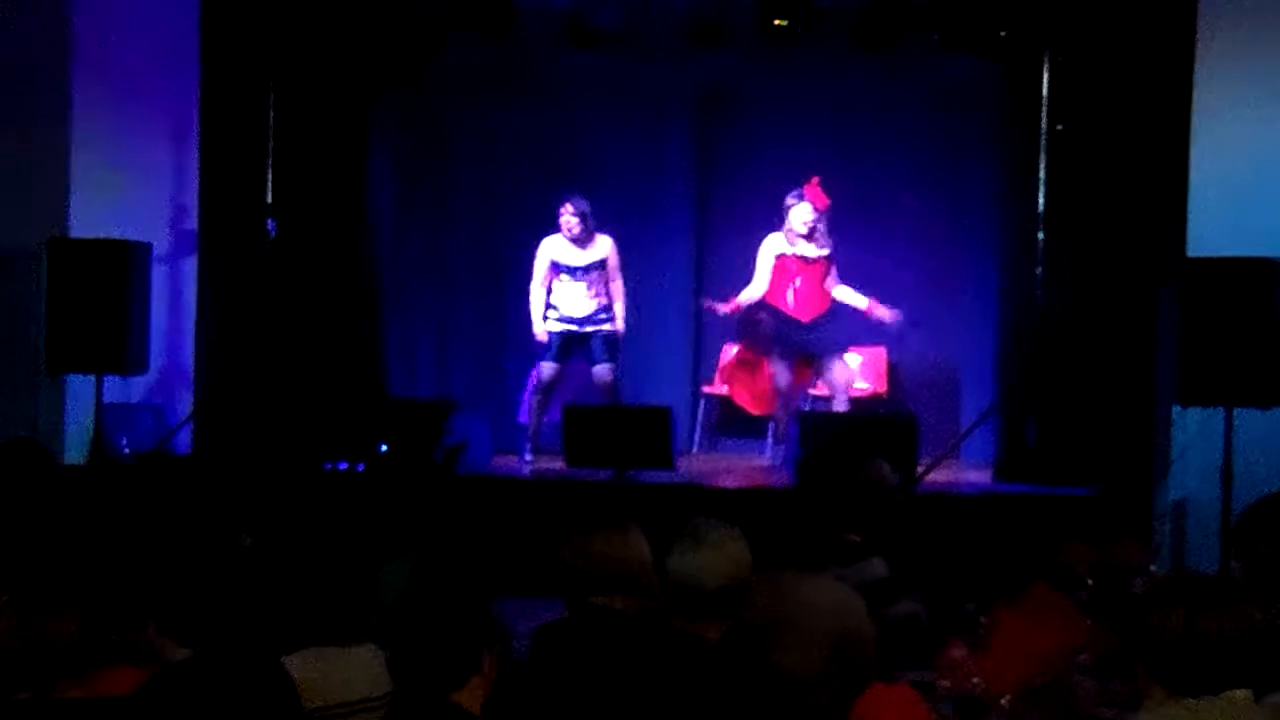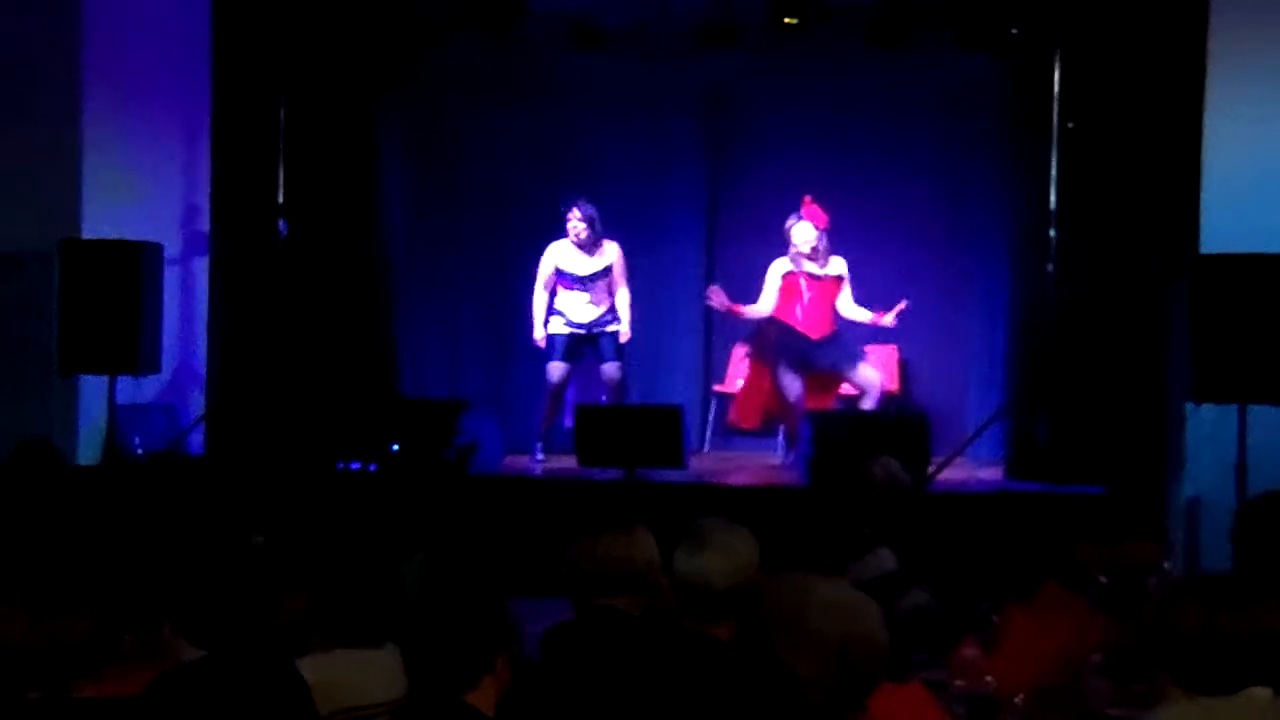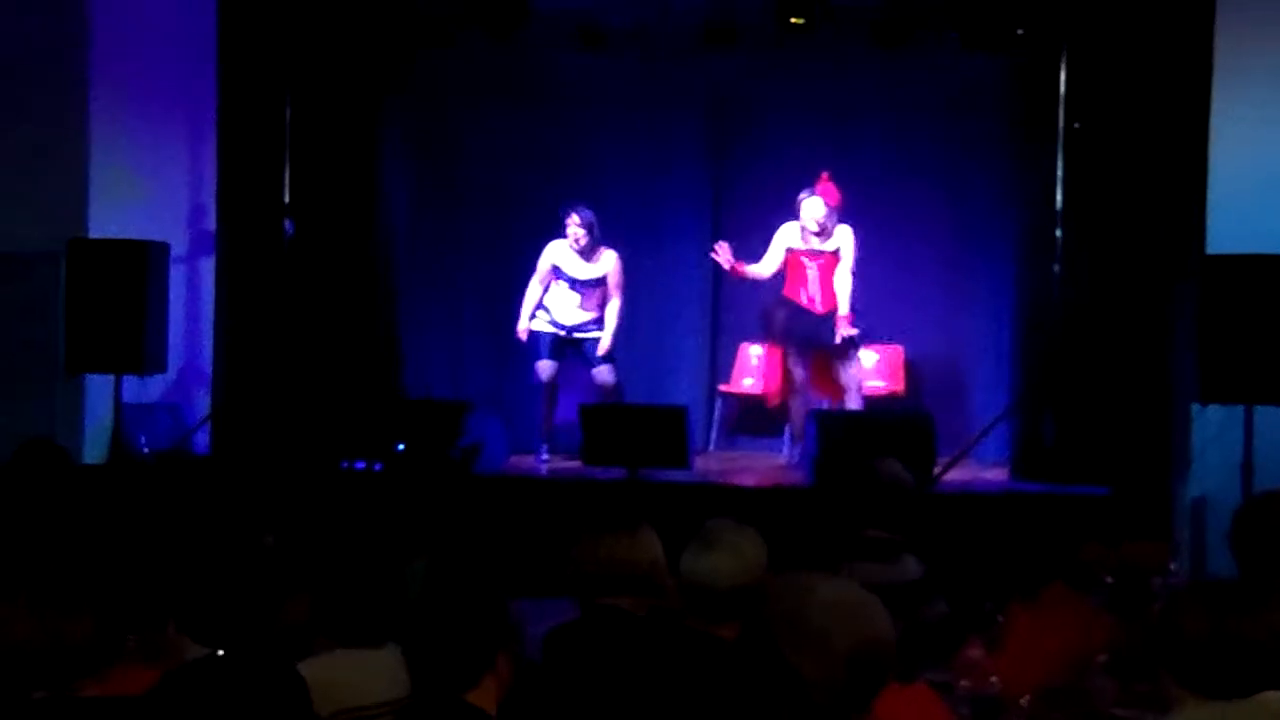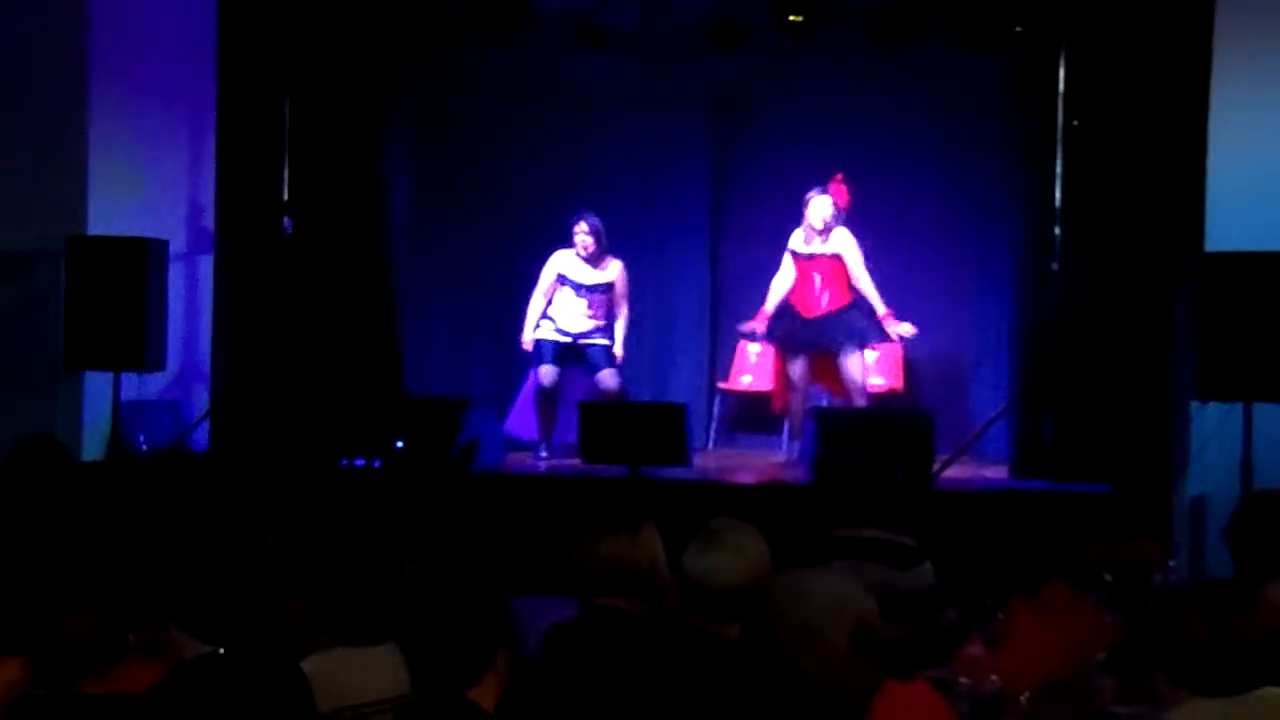
dt=0.4s
person 1, frame 1
left shoulder: (824, 245)
right shoulder: (773, 243)
left elbow: (834, 288)
right elbow: (758, 287)
left wrist: (871, 307)
right wrist: (732, 306)
left hip: (817, 326)
right hip: (778, 325)
left knee: (841, 387)
right knee: (784, 389)
person 1, frame 2
left shoulder: (838, 265)
right shoulder: (781, 266)
left elbow: (846, 307)
right elbow: (765, 308)
left wrist: (879, 319)
right wrist: (730, 307)
left hip: (826, 342)
right hip: (786, 341)
left knee: (874, 383)
right knee: (794, 400)
person 1, frame 3
left shoulder: (843, 234)
right shoulder: (788, 232)
left elbow: (843, 277)
right elbow: (766, 269)
left wrist: (843, 318)
right wrist: (733, 265)
left hip: (832, 318)
right hip: (797, 316)
left knee: (851, 384)
right knee: (799, 384)
person 1, frame 4
left shoulder: (841, 237)
right shoulder: (797, 238)
left elbow: (861, 279)
right elbow: (784, 277)
left wrist: (885, 317)
right wrist: (764, 314)
left hip: (838, 319)
right hip: (800, 320)
left knee: (854, 383)
right knee: (796, 384)
right ankle: (799, 443)
person 2, frame 1
left shoulder: (605, 244)
right shoulder: (550, 245)
left elbow: (615, 282)
right elbow: (538, 285)
left wrist: (620, 317)
right wrist: (537, 321)
left hip: (599, 325)
right hip: (558, 323)
left knee: (606, 382)
right knee: (545, 380)
right ankle: (529, 442)
person 2, frame 2
left shoulder: (611, 250)
right shoulder: (556, 250)
left elbow: (621, 288)
right elbow: (542, 290)
left wrist: (626, 321)
right wrist: (538, 326)
left hip: (605, 326)
right hip: (564, 326)
left knee: (614, 380)
right knee: (555, 381)
right ankle: (541, 442)
person 2, frame 3
left shoulder: (609, 258)
right shoulder: (555, 249)
left elbow: (614, 299)
right elbow: (537, 284)
left wrist: (608, 334)
right wrist: (524, 318)
left hip: (589, 330)
right hip: (548, 325)
left knee: (608, 382)
right knee: (546, 379)
right ankle: (544, 443)
person 2, frame 4
left shoulder: (614, 267)
right shoulder: (560, 259)
left elbow: (620, 308)
right elbow: (540, 296)
left wrist: (618, 343)
right wrist: (528, 329)
left hip: (594, 337)
right hip: (553, 332)
left knee: (613, 386)
right knee: (546, 382)
right ankle: (544, 441)
